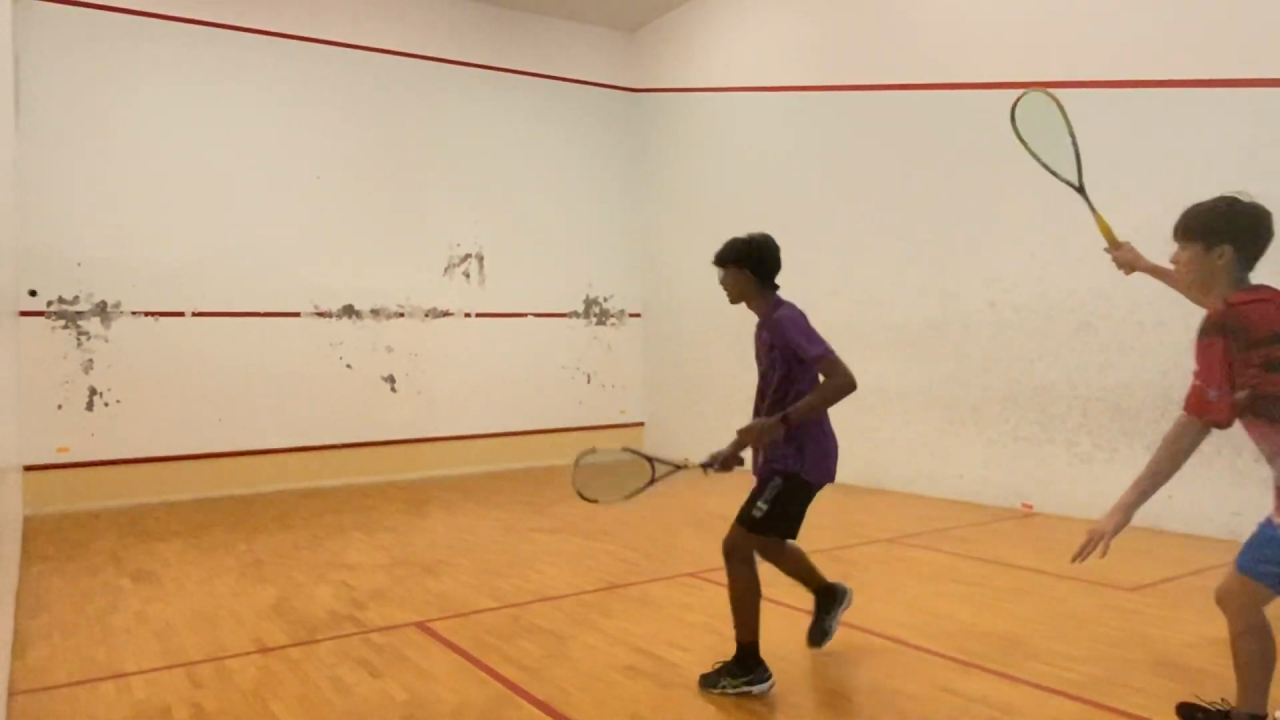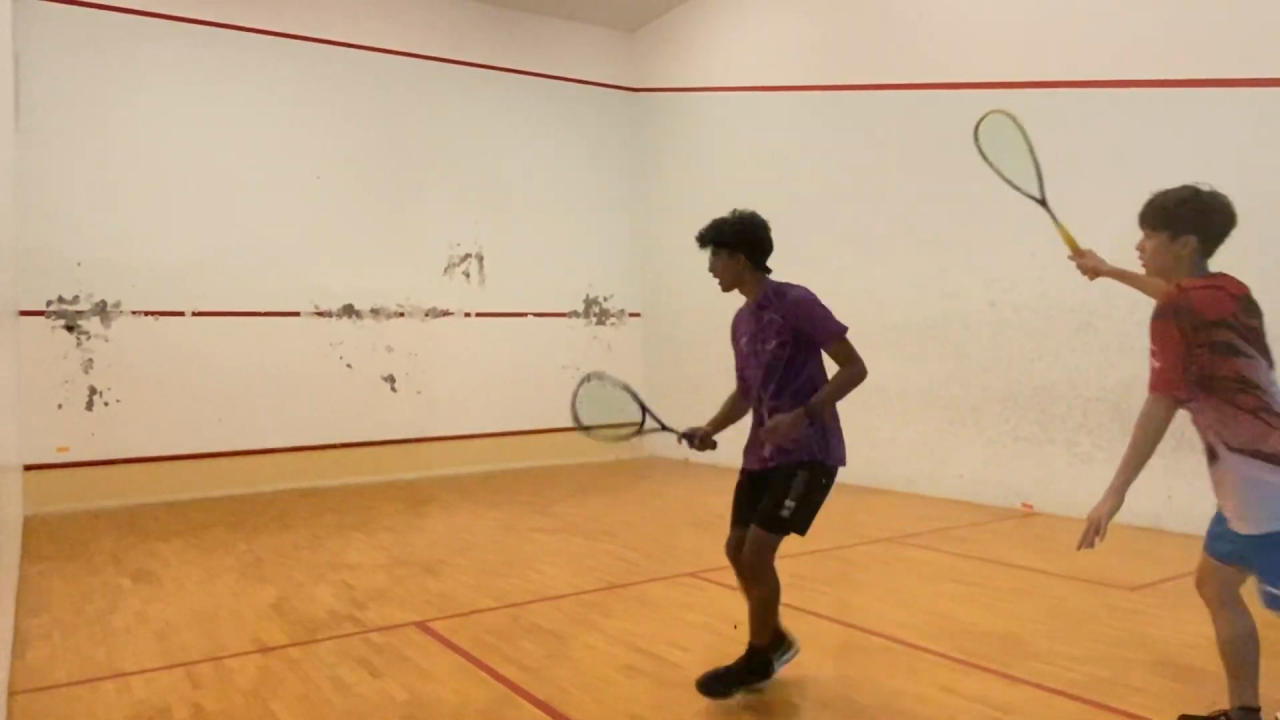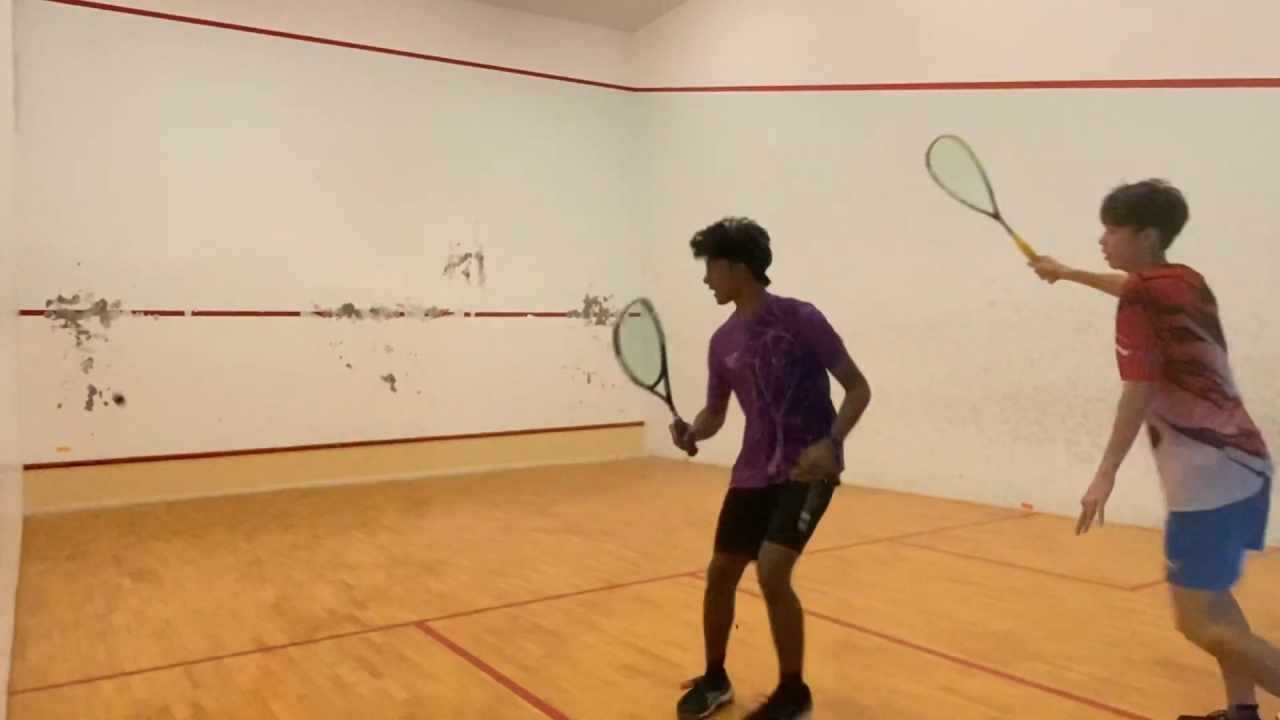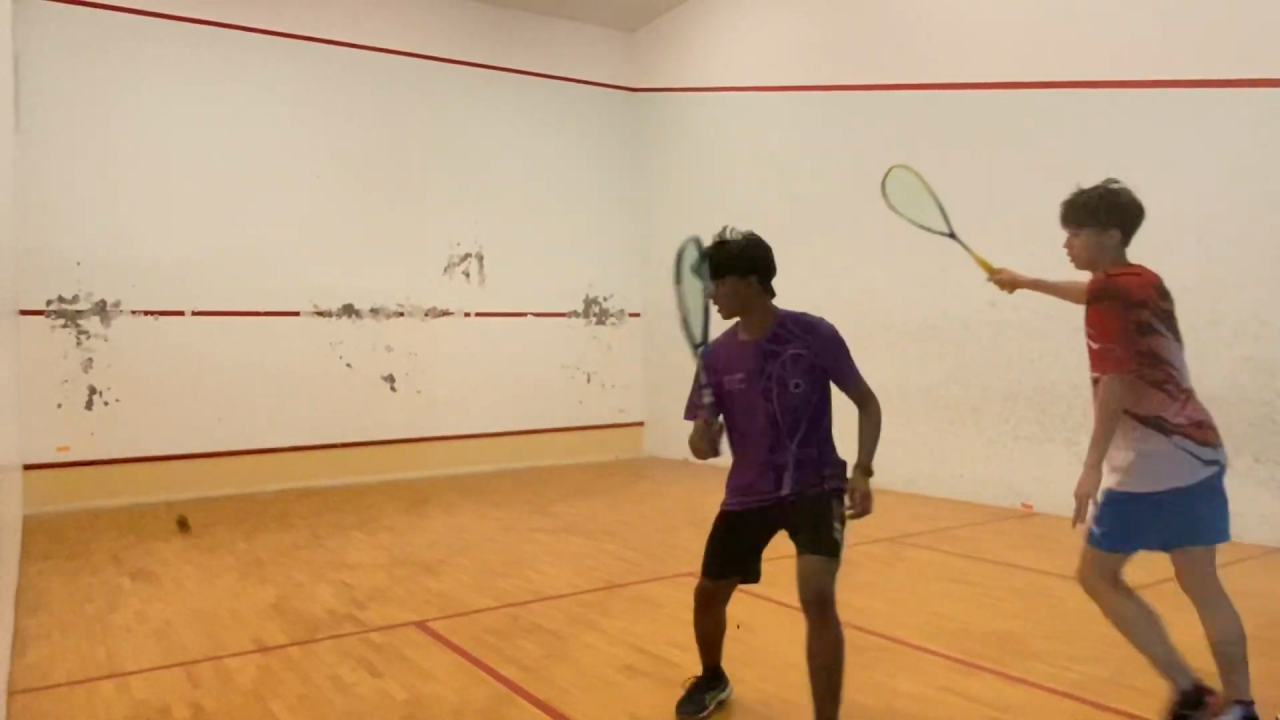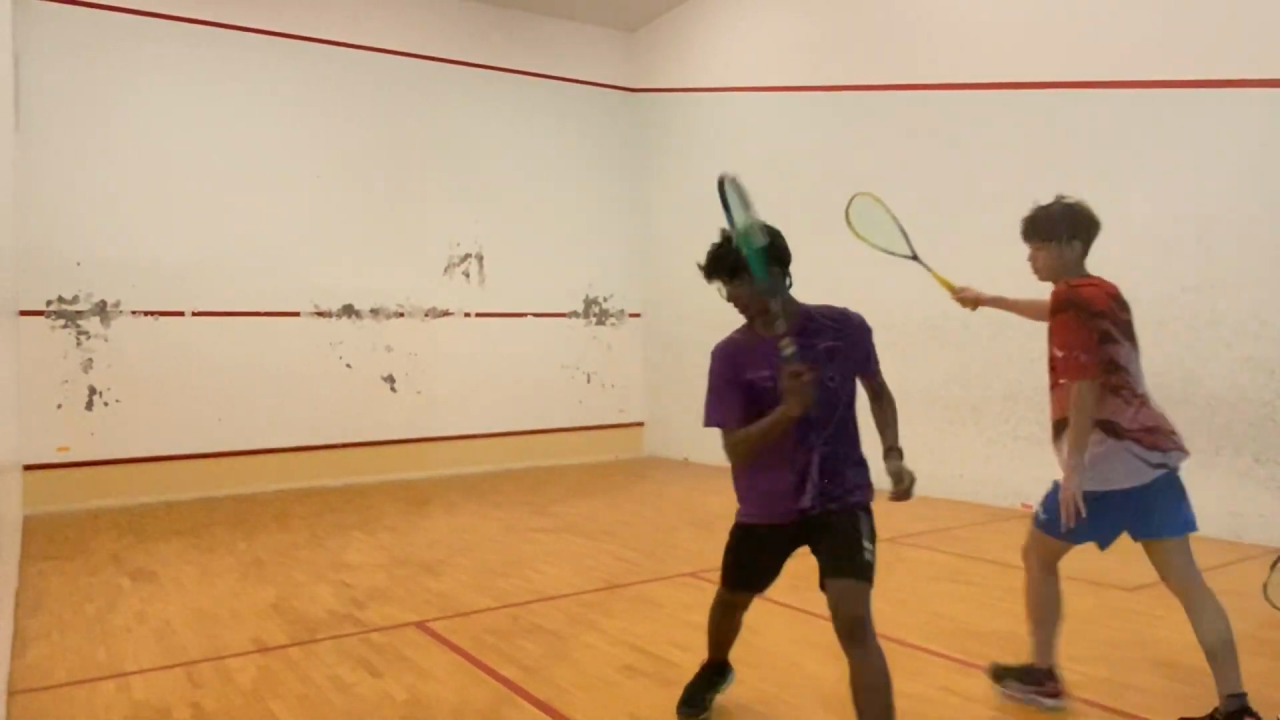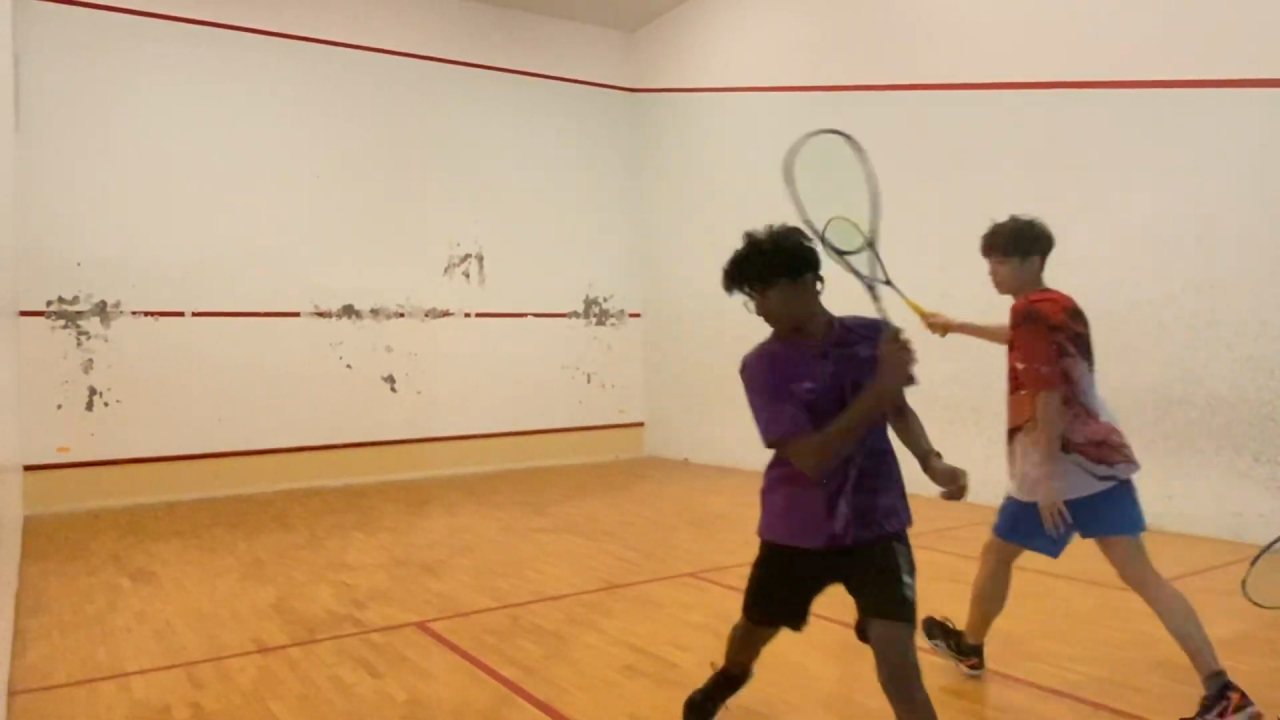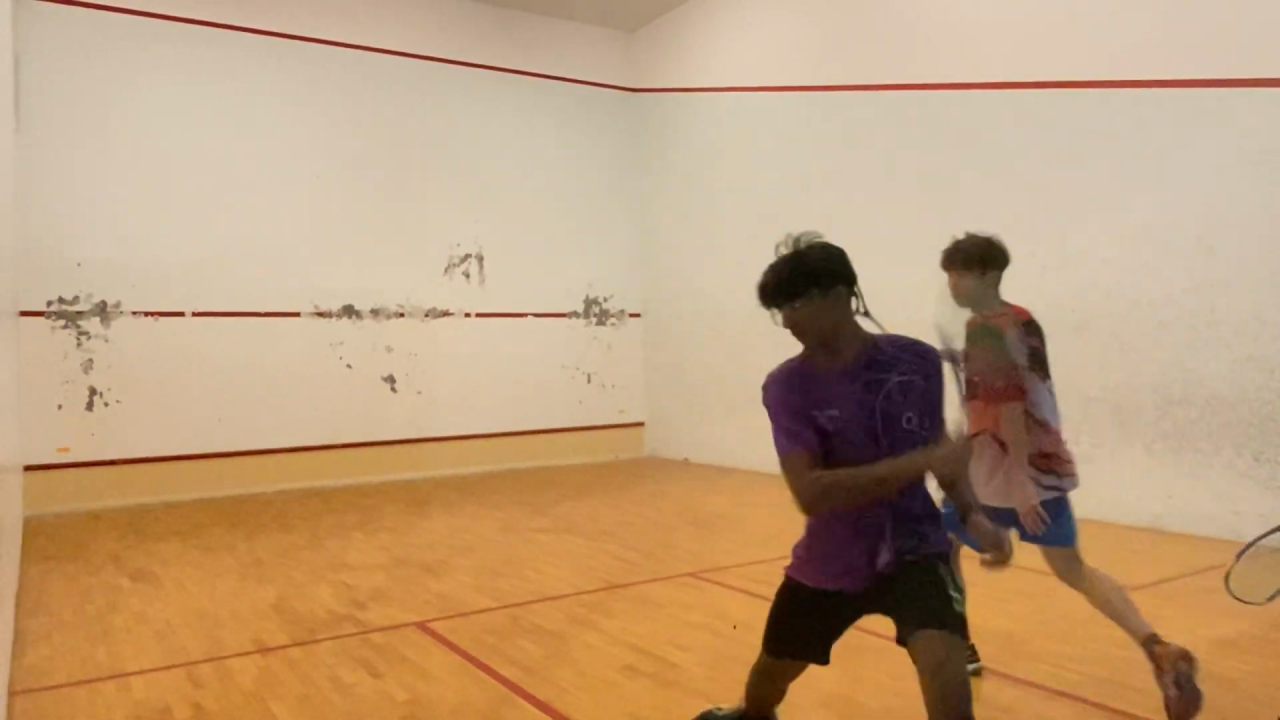
dt=0.1s
person 1, frame 1
left shoulder: (1231, 331)
left elbow: (1193, 426)
right elbow: (1211, 300)
left wrist: (1123, 508)
right wrist: (1147, 267)
right knee: (1235, 597)
person 1, frame 2
left shoulder: (1176, 313)
right shoulder: (1225, 290)
left elbow: (1161, 406)
left wrist: (1115, 493)
right wrist: (1110, 271)
right knee: (1213, 585)
person 1, frame 3
left shoulder: (1141, 297)
right shoulder: (1185, 283)
left elbow: (1139, 390)
left wrist: (1104, 475)
right wrist: (1069, 273)
left hip: (1203, 470)
right hip: (1236, 461)
left knee: (1201, 620)
right knee: (1207, 596)
person 1, frame 4
left shoulder: (1107, 293)
right shoulder: (1143, 281)
left elbow: (1115, 381)
left wrist: (1091, 466)
right wrist: (1027, 282)
left hip: (1153, 459)
right hip: (1196, 451)
left knee: (1097, 577)
right knee: (1202, 583)
person 1, frame 5
left shoulder: (1070, 300)
right shoulder: (1104, 293)
left elbow: (1082, 384)
left wrist: (1072, 468)
right wrist: (990, 299)
left hip: (1104, 458)
right hip: (1153, 451)
left knee: (1038, 555)
right knee: (1183, 578)
left ankle: (1043, 675)
person 1, frame 6
left shoulder: (1029, 313)
right shoulder: (1063, 307)
left elbow: (1047, 398)
left wrist: (1048, 480)
right wrist: (959, 326)
left hip: (1057, 470)
right hip: (1103, 461)
left knee: (996, 557)
right knee: (1143, 577)
left ankle: (969, 646)
person 1, frame 7
left shoulder: (986, 327)
right shoulder: (1022, 322)
left elbow: (1007, 405)
left wrist: (1019, 484)
left hip: (1007, 470)
right hip: (1050, 465)
left knee: (950, 555)
right knee: (1074, 571)
right ankle: (1163, 652)
person 2, frame 1
left shoulder: (785, 321)
right shoulder: (765, 326)
left elbow: (843, 382)
left wrist: (776, 423)
right wrist: (735, 447)
left hip: (798, 458)
right hip: (778, 458)
left knee: (736, 546)
right knee: (767, 544)
left ankle: (749, 664)
right ankle: (828, 594)
person 2, frame 2
left shoulder: (796, 302)
right shoulder: (742, 321)
left elbow: (855, 368)
left wrist: (803, 415)
right wrist: (709, 429)
left hip: (809, 450)
right hip: (766, 452)
left knee: (758, 549)
right knee: (739, 548)
left ankle: (757, 660)
right ankle: (774, 640)
person 2, frame 3
left shoulder: (801, 319)
right shoulder: (723, 340)
left elbow: (857, 388)
right elbow: (715, 412)
left wrist: (830, 446)
right wrist: (691, 431)
left hip: (807, 469)
right hip: (754, 472)
left knee: (772, 572)
right knee: (721, 574)
right ankle: (714, 679)
person 2, frame 4
left shoulder: (815, 335)
right shoulder: (716, 356)
left elbow: (866, 403)
right elbow: (702, 446)
left wrist: (862, 470)
right wrist: (702, 440)
left hip: (816, 484)
right hip: (748, 491)
left knee: (815, 594)
right knee: (708, 593)
right ankle: (712, 678)
person 2, frame 5
left shoulder: (846, 328)
right shoulder: (730, 354)
left elbow: (880, 393)
right elbow: (736, 448)
left wrist: (893, 457)
right wrist: (787, 411)
left hip: (840, 496)
right hip: (766, 504)
left knee: (854, 620)
right knee: (728, 605)
right ankle: (714, 672)
person 2, frame 6
left shoulder: (876, 339)
right shoulder: (763, 366)
right elbow: (810, 460)
left wrist: (933, 464)
right wrist: (880, 390)
left hip: (876, 523)
right hip: (796, 528)
left knee: (895, 659)
right knee: (753, 633)
right ankle: (727, 680)
person 2, frame 7
left shoulder: (918, 362)
right shoulder: (788, 386)
left elbow: (941, 449)
right elbow: (809, 492)
left wrist: (975, 513)
right wrist: (912, 464)
left hip: (915, 554)
right hip: (827, 566)
left knee: (945, 681)
right knee: (773, 676)
